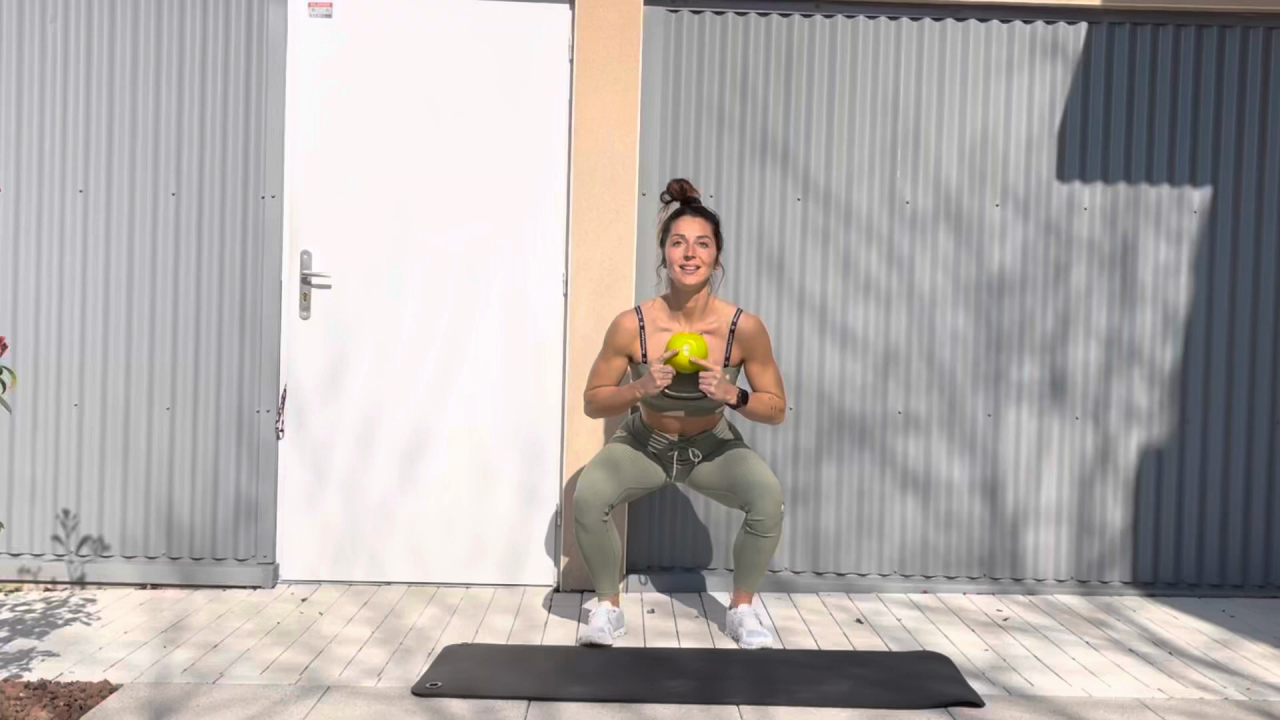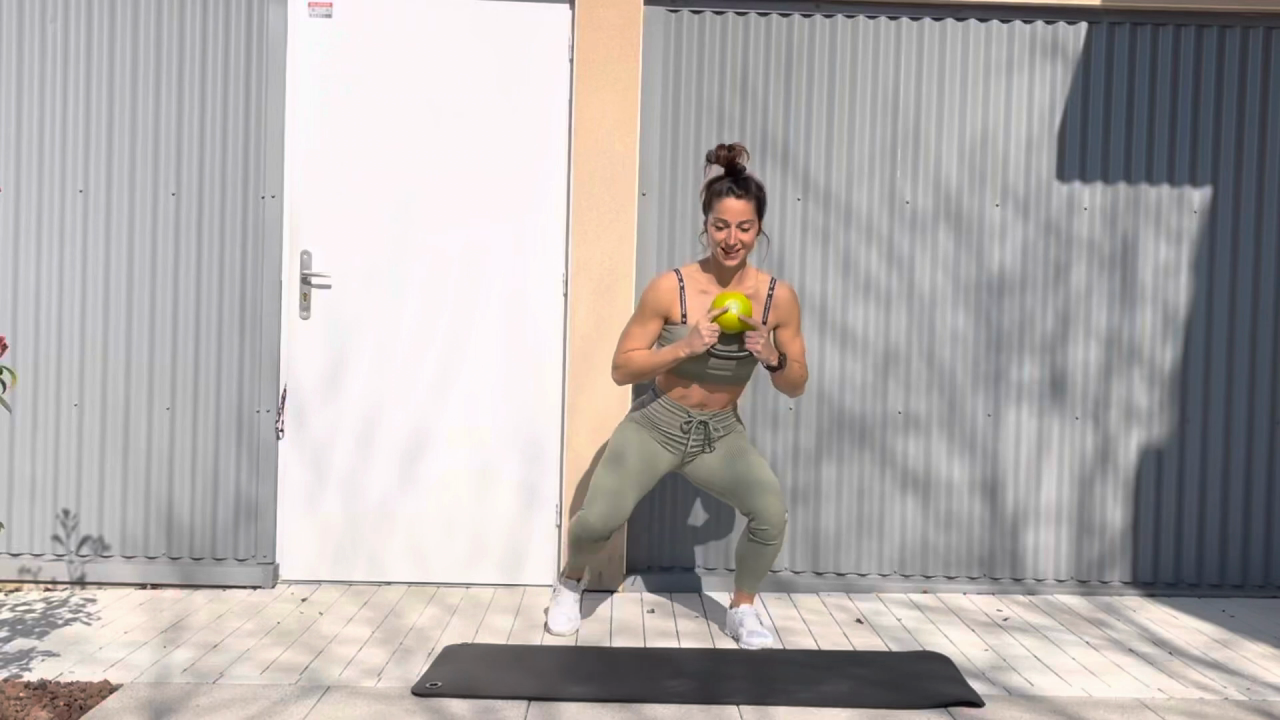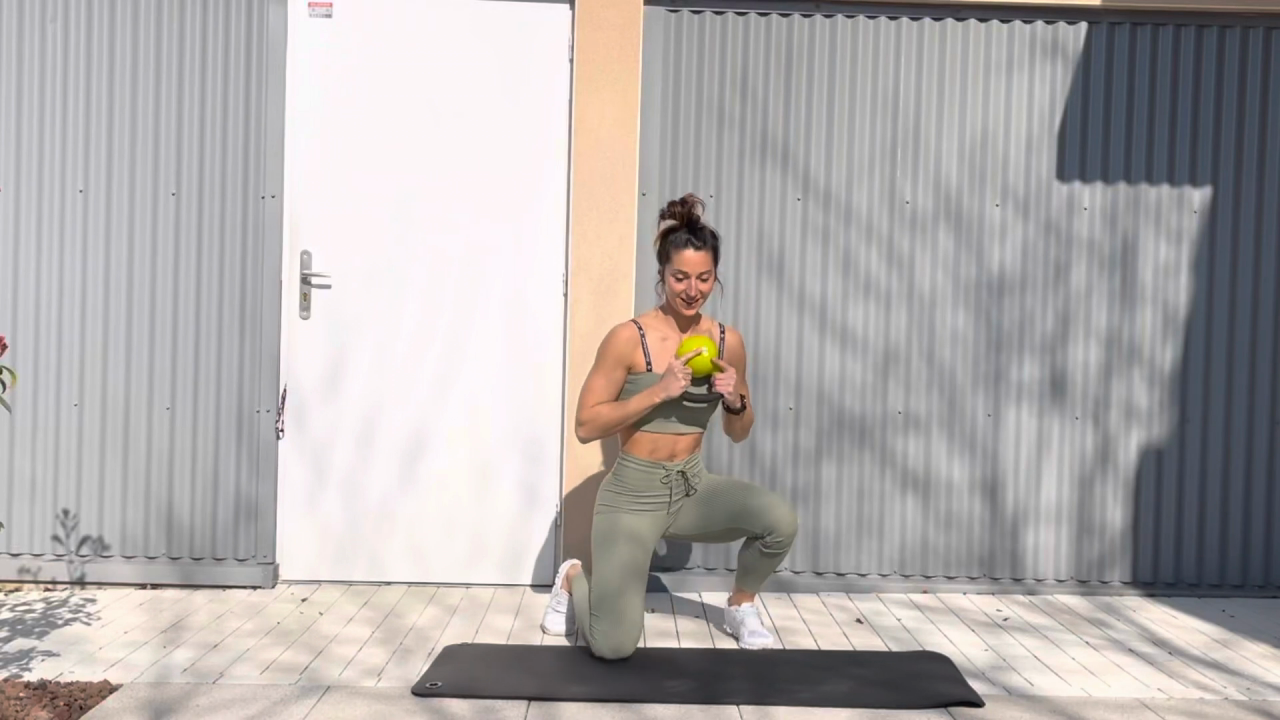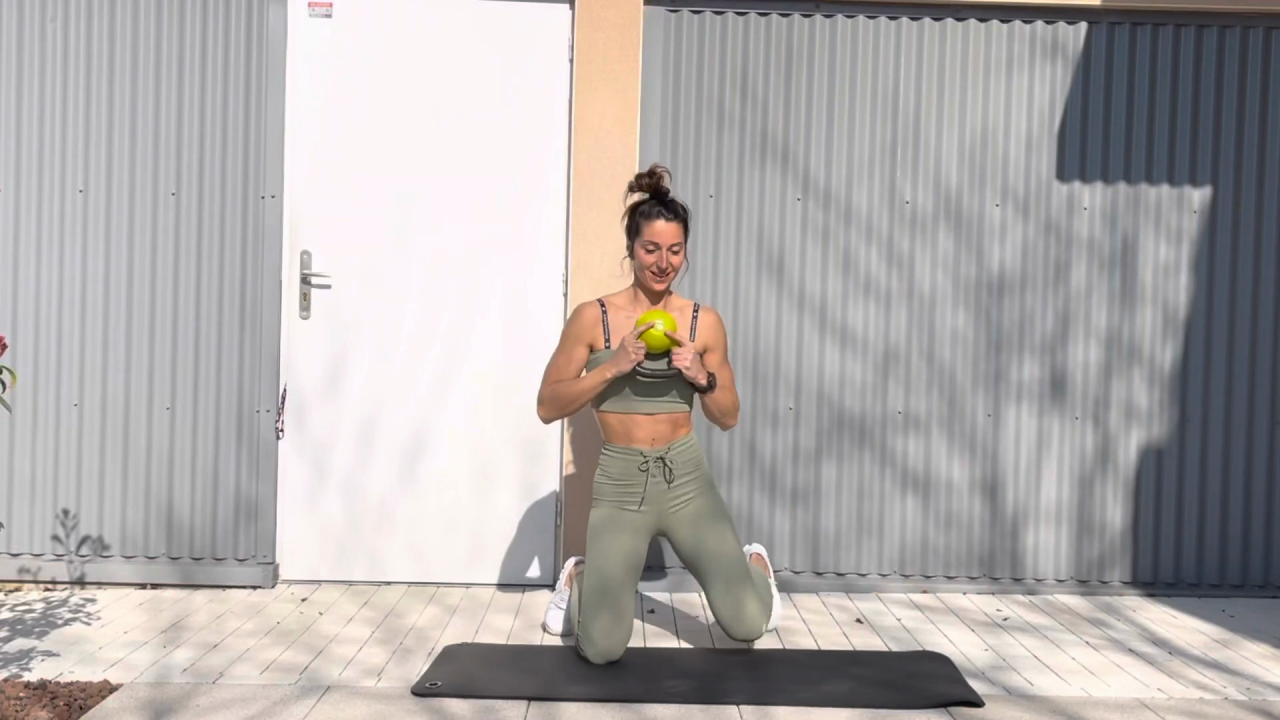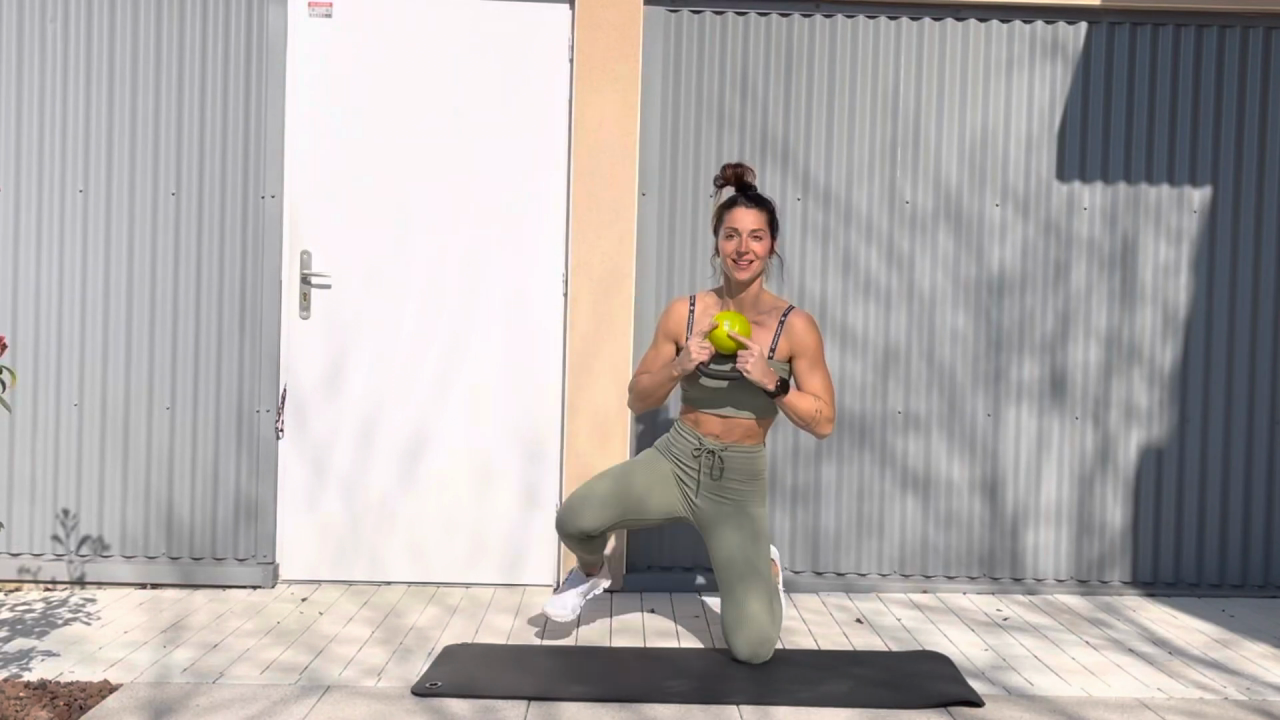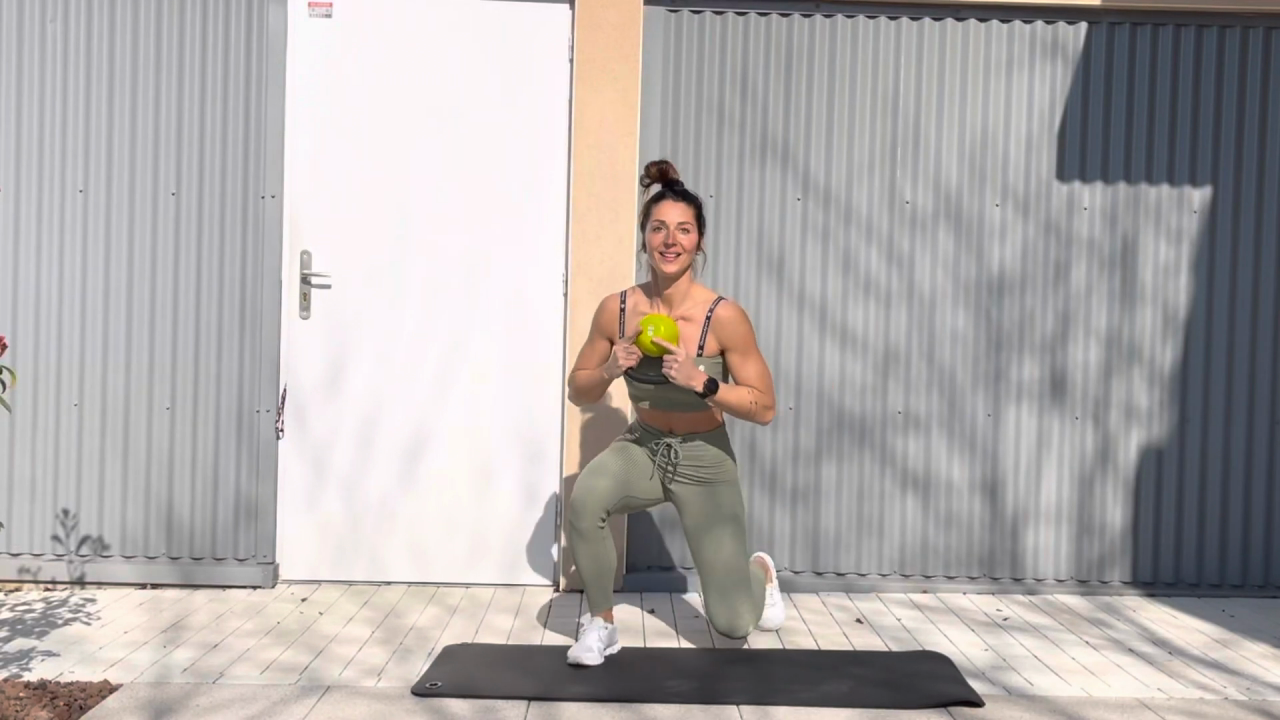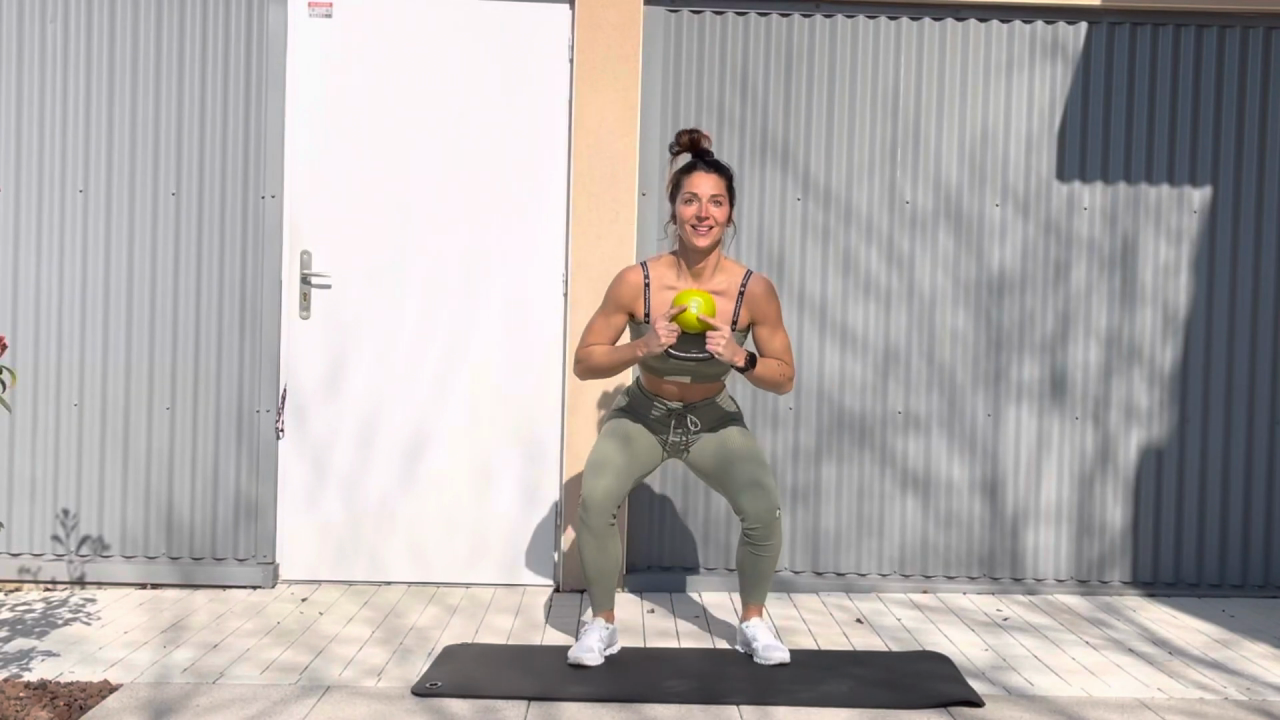
dt=0.5s
person 1, frame 1
left shoulder: (744, 327)
right shoulder: (631, 325)
left elbow: (776, 408)
right elbow: (593, 402)
left wrist: (733, 395)
right wrist: (641, 388)
left hip: (711, 446)
right hip: (644, 443)
left knee: (768, 497)
right knee: (589, 496)
left ankle: (741, 609)
right ankle: (608, 605)
person 1, frame 2
left shoulder: (778, 297)
right shoulder: (670, 287)
left elbow: (796, 384)
right elbow: (621, 369)
left wrist: (772, 357)
right wrist: (685, 347)
left hip: (721, 434)
right hip: (655, 424)
left knee: (772, 511)
right knee: (602, 516)
left ankle: (742, 607)
right ankle: (571, 580)
person 1, frame 3
left shoulder: (728, 342)
right shoulder: (627, 339)
left elbow: (739, 433)
right elbow: (586, 426)
left wrist: (737, 400)
right wrist: (657, 391)
left hip: (693, 486)
right hip: (630, 495)
left knee: (780, 520)
right knee: (613, 644)
left ankle: (740, 606)
right ankle: (576, 581)
person 1, frame 4
left shoulder: (704, 322)
right shoulder: (592, 317)
left elbow: (728, 418)
right elbow: (547, 407)
left wrist: (700, 377)
right wrist: (613, 367)
left hip: (687, 480)
right hip: (620, 488)
left knee: (747, 625)
right knee: (602, 649)
left ankle: (753, 565)
right ankle: (576, 580)
person 1, frame 5
left shoulder: (795, 326)
right shoulder: (682, 313)
left elbow: (823, 422)
right elbow: (638, 400)
left wrist: (772, 381)
right wrist: (678, 367)
left hip: (739, 481)
right hip: (674, 460)
left knee: (753, 648)
right knee: (576, 517)
left ankle: (765, 570)
right ankle: (590, 570)
person 1, frame 6
left shoulder: (724, 317)
right shoulder: (615, 309)
left elbow: (765, 408)
right elbow: (577, 391)
left wrist: (701, 382)
right wrist: (610, 369)
left hip: (705, 460)
right hip: (642, 449)
left knee: (733, 624)
right knee: (584, 500)
left ankle: (759, 572)
right ankle: (601, 623)
person 1, frame 7
left shoulder: (754, 290)
right shoulder: (635, 282)
left elbow: (783, 377)
right elbow: (584, 363)
left wrist: (739, 358)
right wrist: (642, 348)
left hip: (713, 418)
right hip: (641, 413)
left knee: (763, 509)
right knee: (597, 500)
left ankle: (752, 621)
right ankle: (601, 624)
